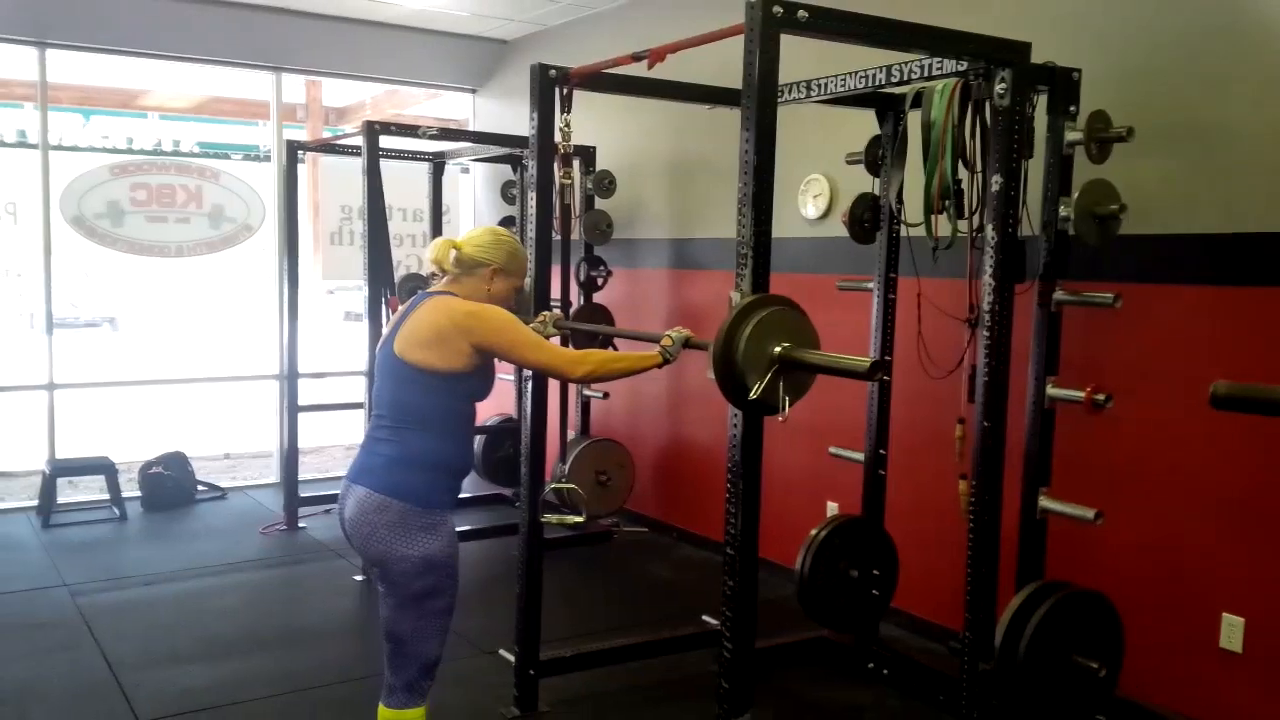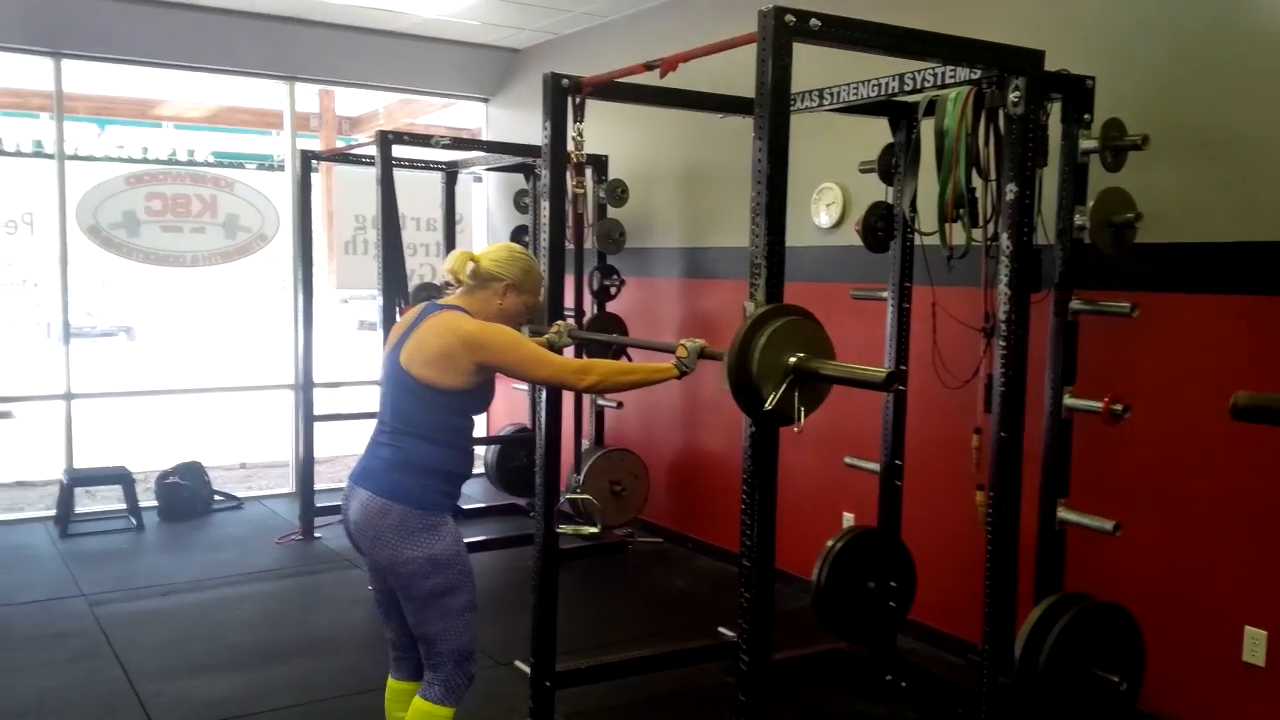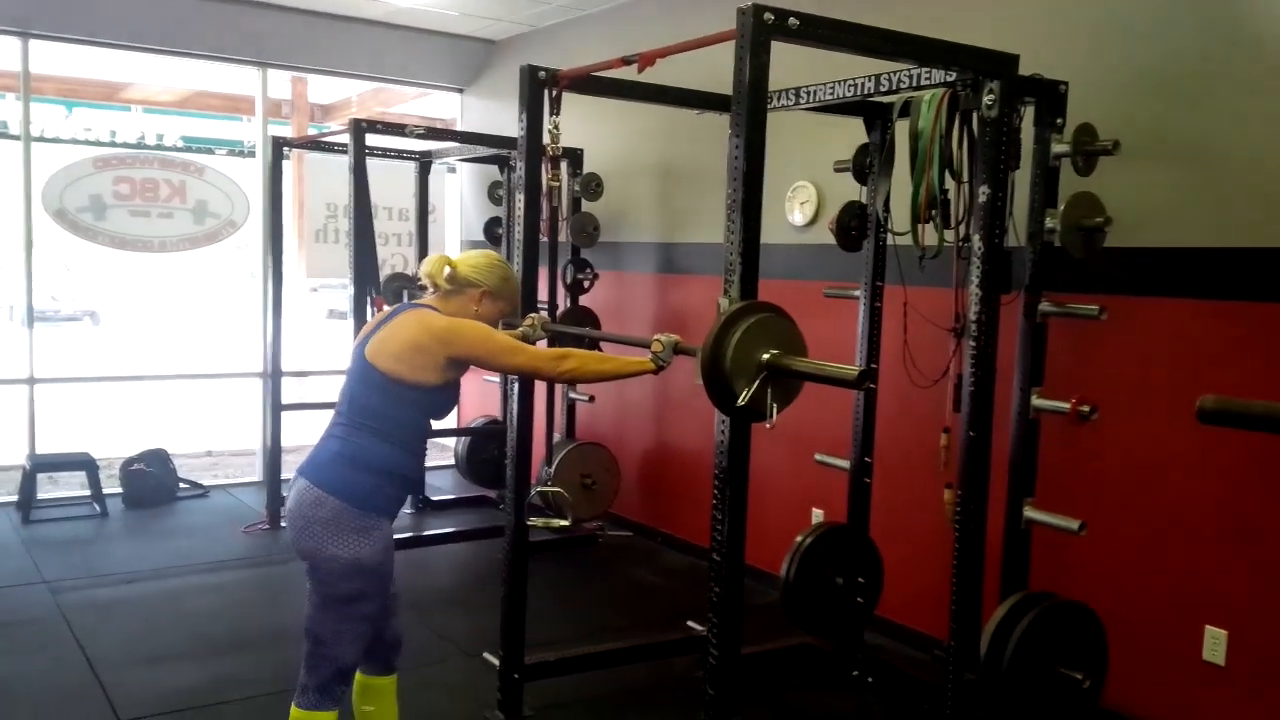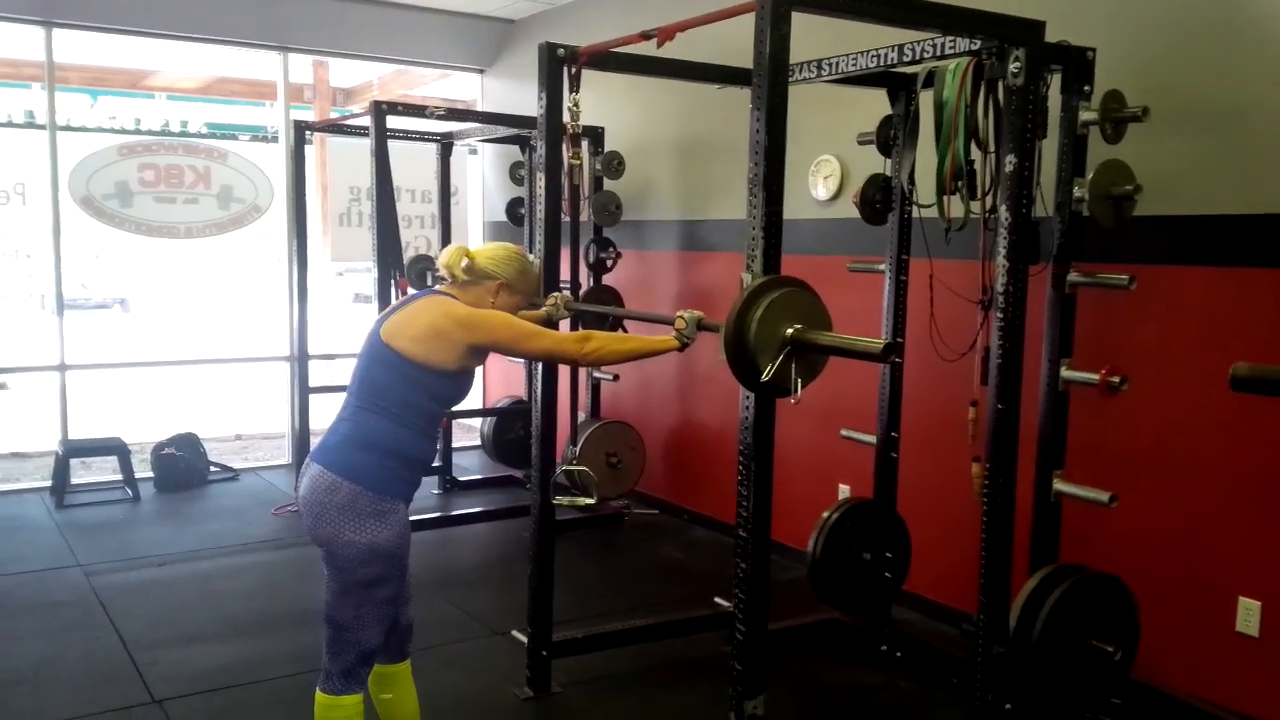
dt=0.5s
person 1, frame 1
left shoulder: (419, 308)
right shoulder: (468, 317)
right elbow: (576, 367)
left wrist: (533, 335)
right wrist: (661, 354)
left hip: (372, 498)
right hip: (404, 511)
left knee: (412, 655)
right knee: (412, 668)
person 1, frame 2
left shoulder: (421, 317)
right shoulder: (472, 335)
right elbow: (582, 377)
left wrist: (546, 344)
right wrist: (674, 367)
left hip: (372, 501)
right hip: (409, 515)
left knee: (411, 658)
right knee: (451, 670)
person 1, frame 3
left shoulder: (404, 319)
right shoulder: (441, 332)
right elbow: (558, 366)
left wrist: (522, 336)
right wrist: (649, 362)
left hip: (329, 499)
right hip: (345, 514)
left knee: (380, 646)
right knee: (330, 671)
person 1, frame 4
left shoulder: (429, 308)
right shoulder: (457, 320)
right elbow: (579, 349)
left wrist: (546, 315)
right wrist: (674, 340)
left hip: (344, 481)
right hip: (359, 496)
left knee: (392, 638)
right knee: (353, 655)
